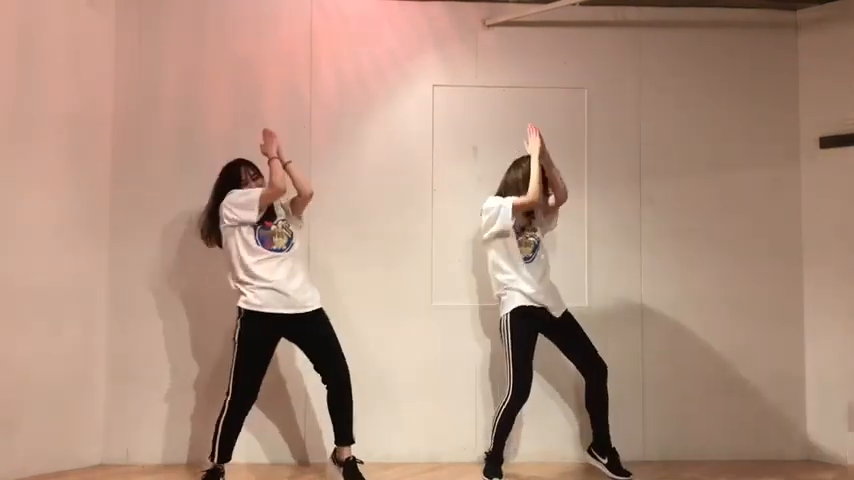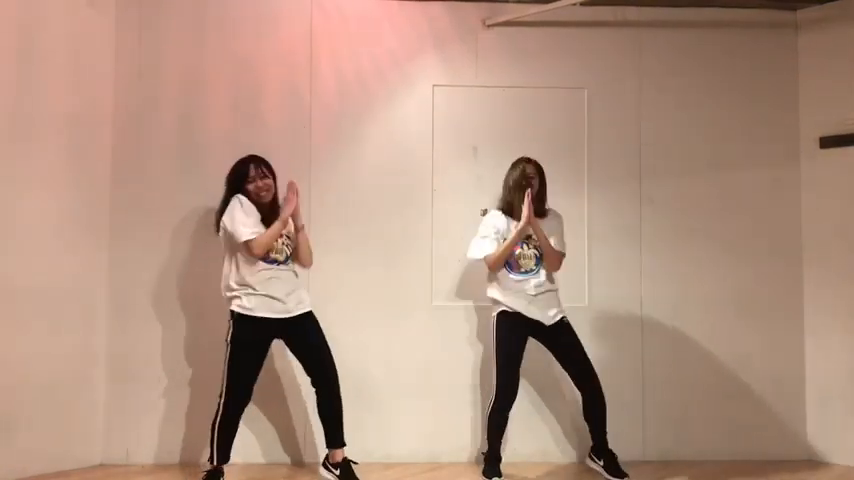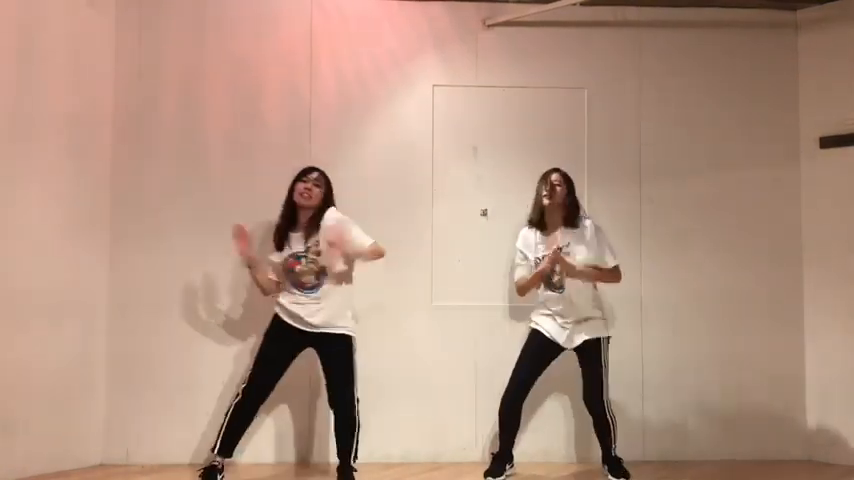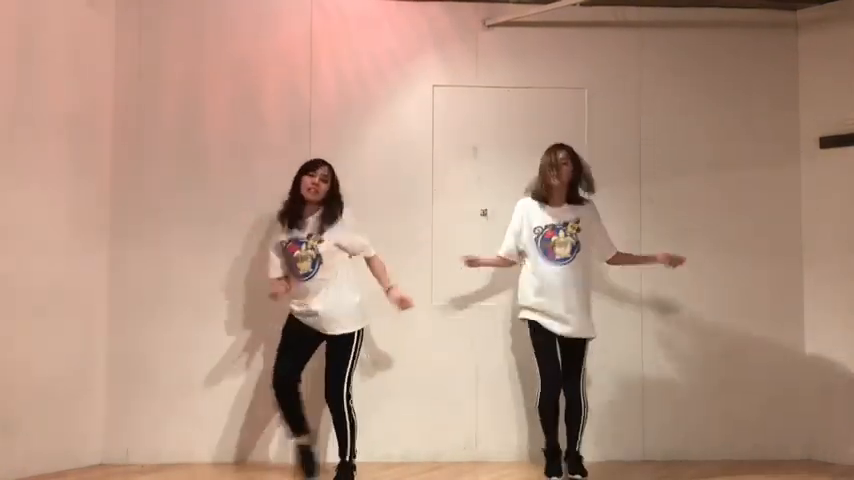
dt=0.5s
person 1, frame 1
left shoulder: (535, 214)
right shoulder: (494, 207)
left elbow: (559, 197)
right elbow: (533, 198)
left wrist: (543, 153)
right wrist: (534, 155)
left hip: (549, 303)
right hip: (517, 306)
left knee: (596, 369)
right knee: (520, 388)
left ankle: (601, 448)
person 1, frame 2
left shoulder: (552, 219)
right shoulder: (494, 220)
left elbow: (554, 264)
right elbow: (491, 263)
left wrist: (535, 225)
right wrist: (521, 227)
left hip: (548, 310)
right hip: (510, 311)
left knee: (589, 381)
right knee: (505, 390)
left ankle: (601, 452)
person 1, frame 3
left shoulder: (587, 229)
right shoulder: (528, 236)
left elbow: (615, 274)
right elbow: (520, 287)
left wrist: (574, 270)
right wrist: (543, 269)
left hip: (589, 325)
right hip: (546, 326)
left knee: (596, 401)
right knee: (514, 393)
person 1, frame 4
left shoulder: (586, 210)
right shoulder: (526, 208)
left elbow: (612, 256)
right elbow: (509, 256)
left wrist: (657, 258)
right wrist: (481, 261)
left hip: (576, 313)
right hip: (538, 311)
left knee: (574, 387)
right knee: (550, 383)
right ankle: (553, 453)
person 2, frame 1
left shoulder: (280, 210)
right shoulder: (233, 204)
left elbow: (306, 193)
right elbow: (280, 187)
left wrist: (279, 157)
right wrist: (275, 156)
left hip: (303, 306)
right hip: (258, 310)
left knee: (338, 375)
right knee: (242, 392)
person 2, frame 2
left shoulder: (280, 215)
right shoulder: (238, 207)
left elbow: (306, 260)
right elbow: (258, 248)
left wrist: (294, 216)
right wrist: (285, 215)
left hip: (295, 310)
right hip: (251, 313)
left knee: (327, 379)
right knee: (235, 393)
person 2, frame 3
left shoulder: (332, 220)
right shoulder: (284, 236)
left elbow: (377, 250)
right elbow: (269, 287)
left wrist: (348, 252)
right wrist: (249, 262)
left hip: (334, 327)
right hip: (289, 322)
left knee: (343, 399)
right knee: (253, 390)
person 2, frame 4
left shoulder: (339, 220)
right shoulder: (288, 222)
left elbow: (371, 256)
right elbow: (280, 273)
left wrist: (391, 290)
right wrist: (278, 288)
left hip: (342, 321)
right hip: (302, 317)
left knee: (336, 395)
right knee: (282, 381)
right ankle: (303, 441)
